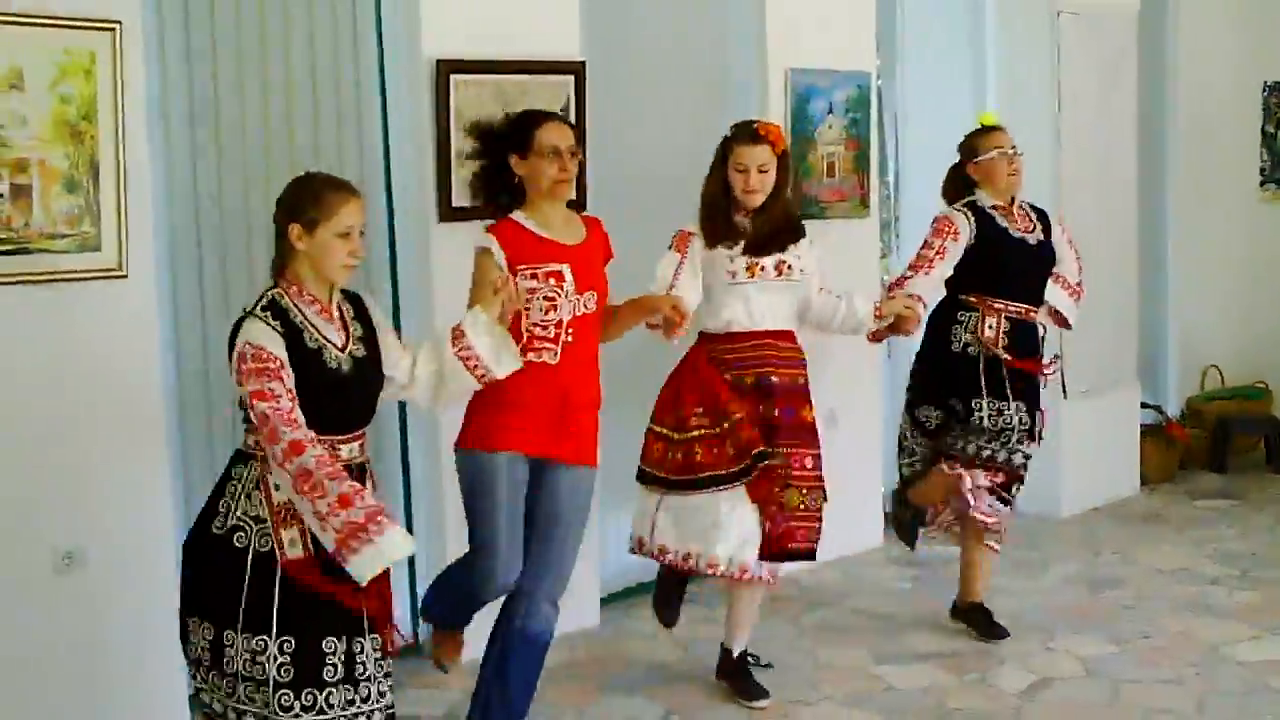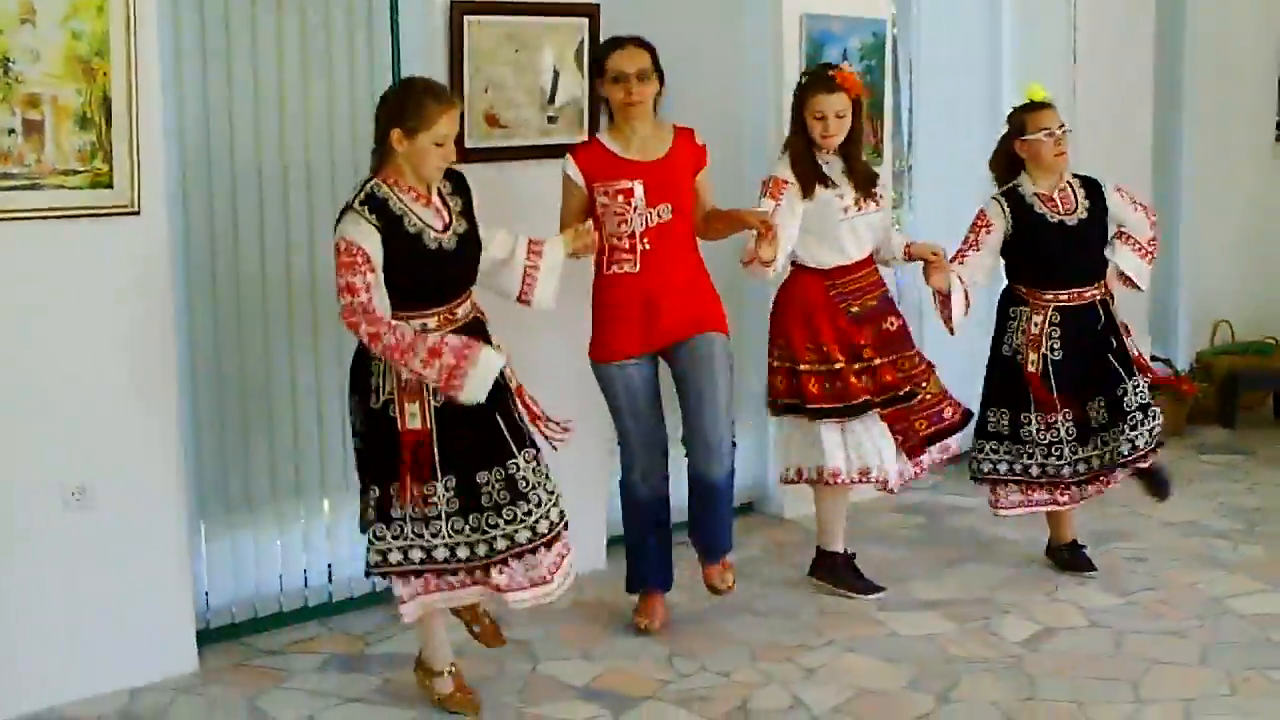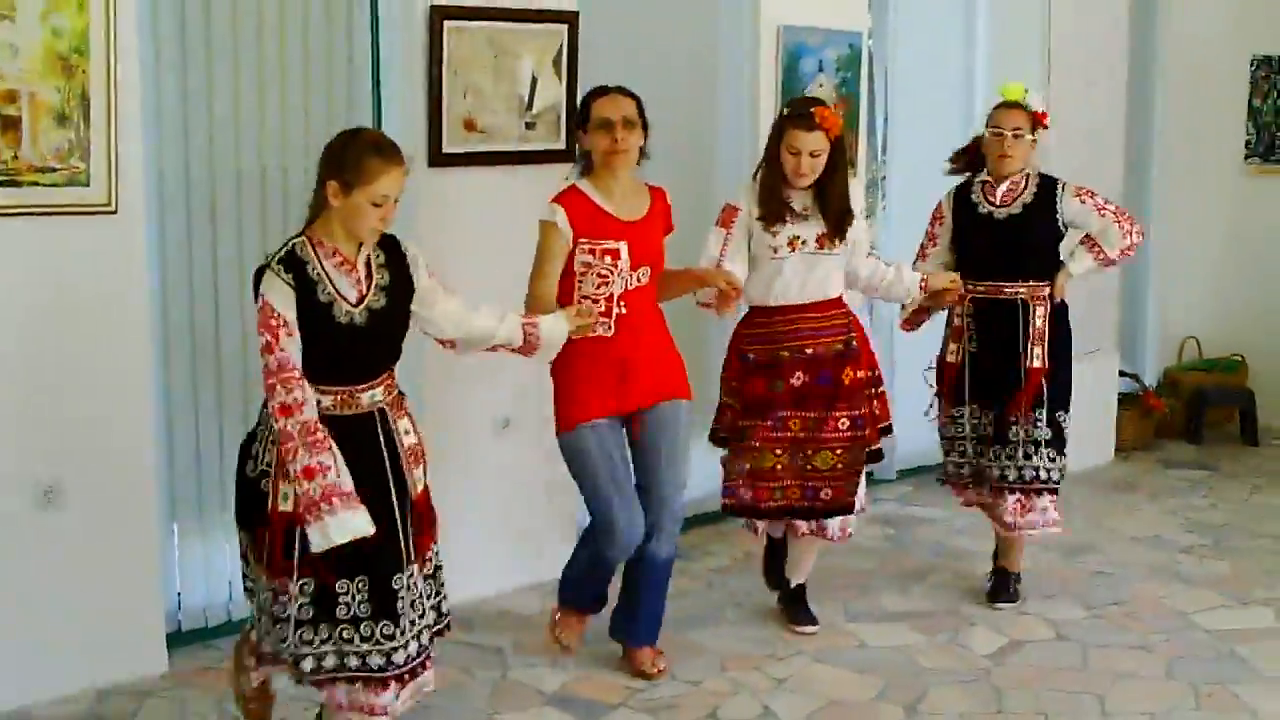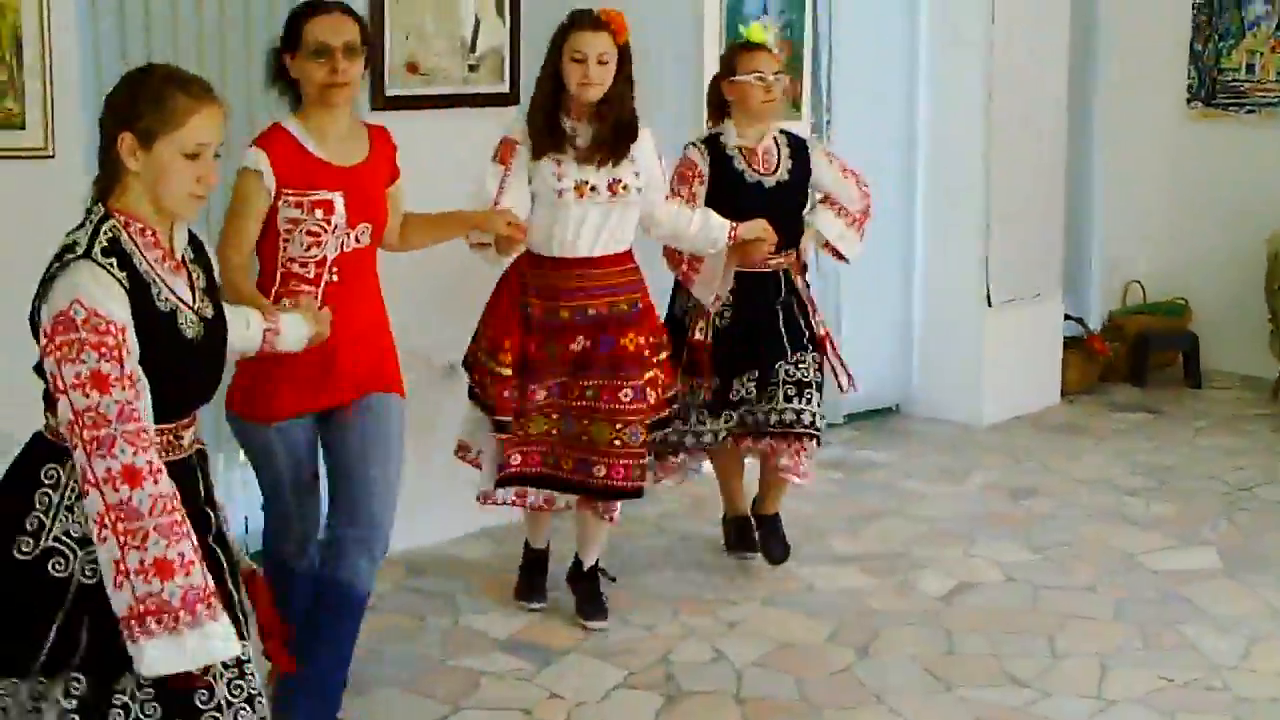
dt=1s
person 1, frame 1
left shoulder: (595, 237)
right shoulder: (498, 242)
left wrist: (647, 307)
right wrist: (500, 319)
left hip: (573, 430)
right hip: (502, 424)
left knee: (541, 590)
right knee: (496, 569)
right ankle: (443, 611)
person 1, frame 2
left shoulder: (688, 146)
right shoulder: (584, 162)
right elbow: (569, 239)
left wrist: (744, 218)
left hip: (694, 313)
right hip: (620, 325)
left knee: (711, 439)
right knee: (643, 458)
left ankle: (713, 544)
right ankle: (650, 582)
person 1, frame 3
left shoulder: (656, 204)
right shoulder: (565, 213)
right elbow: (539, 308)
left wrist: (698, 277)
right wrist: (564, 331)
left hip: (658, 376)
right hip: (587, 387)
left knee: (665, 518)
right knee: (620, 521)
left ankle: (639, 632)
right ankle: (579, 595)
person 1, frame 4
left shoulder: (380, 146)
right shoulder: (266, 158)
right elbow: (229, 271)
left wrist: (471, 220)
right wrist: (271, 317)
left hip: (365, 365)
right hip: (278, 369)
left knee: (363, 535)
right knee: (290, 538)
person 2, frame 1
left shoulder: (358, 312)
right shoulder: (262, 333)
left elbow: (413, 376)
right elbow: (291, 447)
left wrist: (481, 323)
right wrist: (362, 528)
left hip: (341, 492)
right hip: (271, 517)
left knee: (334, 666)
person 2, frame 2
left shoulder: (455, 191)
right shoulder: (362, 221)
left elbow: (489, 255)
right elbow: (370, 324)
left wrist: (561, 245)
right wrist: (448, 360)
left hip: (469, 360)
right hip: (406, 380)
left knee: (498, 491)
right knee: (429, 515)
left ankle: (471, 593)
right ankle: (435, 662)
person 2, frame 3
left shoulder: (396, 261)
right shoulder: (281, 280)
left elbow: (454, 322)
right elbow: (287, 395)
left wrist: (547, 325)
right wrist: (327, 495)
left hip: (381, 441)
right hip: (308, 447)
left knee: (384, 596)
right knee: (306, 605)
right ankle: (253, 661)
person 2, frame 4
left shoulder: (183, 254)
right shoulder: (88, 282)
right elbow: (117, 455)
left wrist: (287, 330)
right wrist: (182, 610)
left hip: (176, 497)
right hip: (81, 528)
person 3, frame 1
left shoulder: (793, 235)
right shoulder: (697, 234)
left elbow: (816, 306)
right elbow: (676, 298)
left wrist: (877, 309)
right wrist: (669, 319)
left hip: (784, 378)
right hip: (718, 375)
left knee: (774, 517)
right knee: (733, 511)
left ankle: (734, 654)
right ankle: (676, 569)
person 3, frame 2
left shoulder: (854, 167)
right shoulder: (789, 174)
right elbow: (770, 235)
left wrist: (910, 249)
right wrist: (763, 253)
left hip: (867, 297)
right hip: (818, 305)
left knee: (903, 405)
right knee: (850, 426)
left ankle: (827, 485)
right ankle: (832, 555)
person 3, frame 3
left shoulder: (839, 203)
right shoulder: (749, 203)
left elbow: (862, 268)
right elbow: (719, 272)
left wrist: (922, 282)
right wrist: (721, 294)
left hip: (835, 342)
right hip: (766, 342)
left knee: (828, 467)
right knee: (768, 466)
left ankle: (795, 585)
right ankle: (773, 534)
person 3, frame 4
left shoulder: (638, 138)
right shoulder: (526, 139)
left elbow: (662, 211)
right elbow: (500, 215)
left wrist: (733, 236)
right wrist: (495, 239)
left hip: (616, 299)
right hip: (539, 300)
left knee: (613, 448)
right knee: (537, 444)
left ankle: (586, 564)
right ankle: (536, 553)
person 4, frame 1
left shoulder: (1042, 220)
right shoulder: (959, 220)
left elbow: (1067, 268)
right elbow: (925, 271)
left wrist: (1046, 308)
right wrist: (905, 309)
left hip: (1019, 352)
right hip: (969, 344)
left knee: (995, 461)
right knee: (986, 443)
left ankle: (970, 598)
right ankle: (914, 495)
person 4, frame 2
left shoulder: (1096, 191)
right shoulder: (1003, 206)
left elbow: (1145, 222)
right elbow: (966, 264)
left wrist: (1118, 268)
right wrist: (946, 285)
left hip: (1093, 324)
right hip: (1035, 331)
left knee: (1124, 412)
right knee: (1043, 434)
left ankle: (1141, 456)
right ankle: (1063, 536)
person 4, frame 3
left shoulder: (1059, 196)
right shoulder: (957, 201)
left elbow: (1126, 230)
right elbow: (929, 266)
left wrist: (1069, 270)
right wrist: (927, 298)
left hip: (1033, 336)
right hip: (973, 335)
left knee: (1027, 440)
right knee: (975, 441)
left ankle: (1008, 563)
right ankle: (1007, 532)
person 4, frame 4
left shoulder: (802, 151)
right shoulder: (701, 157)
left elbow: (855, 195)
left wrist: (815, 234)
left hip: (783, 297)
right hip: (720, 297)
left knee: (784, 410)
right knee: (721, 415)
left ankle: (767, 510)
right ankle: (738, 509)
